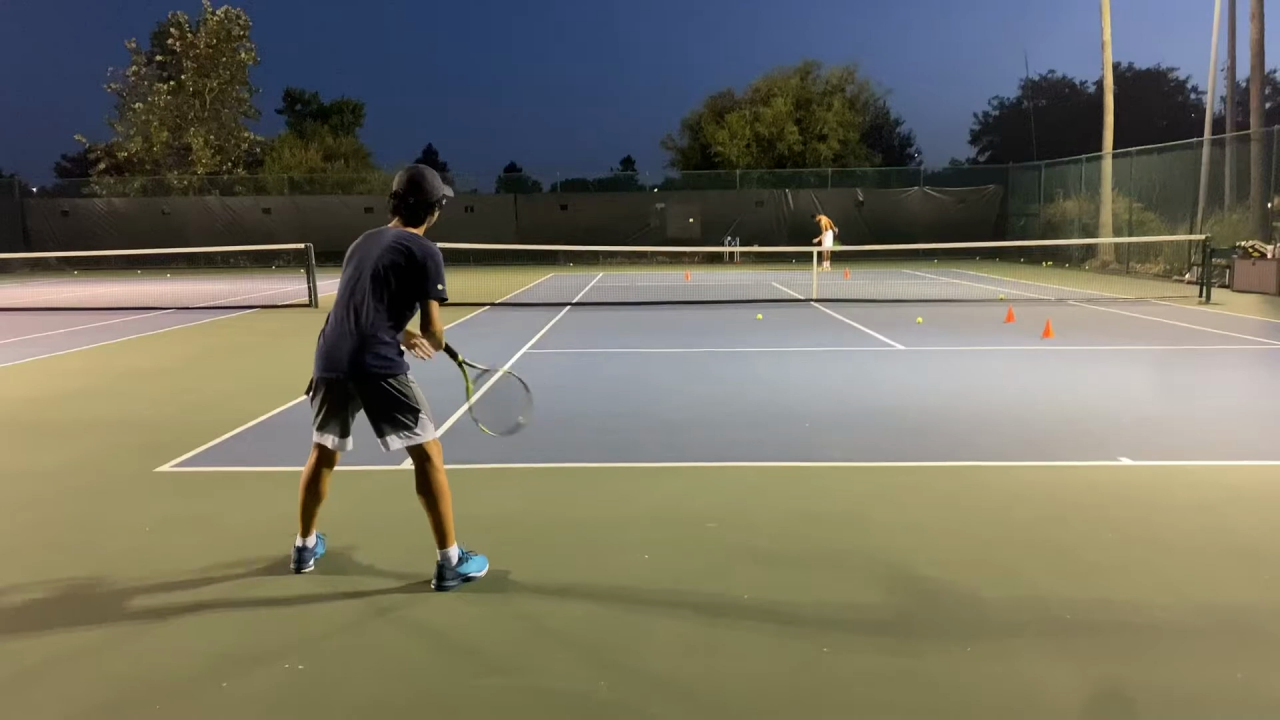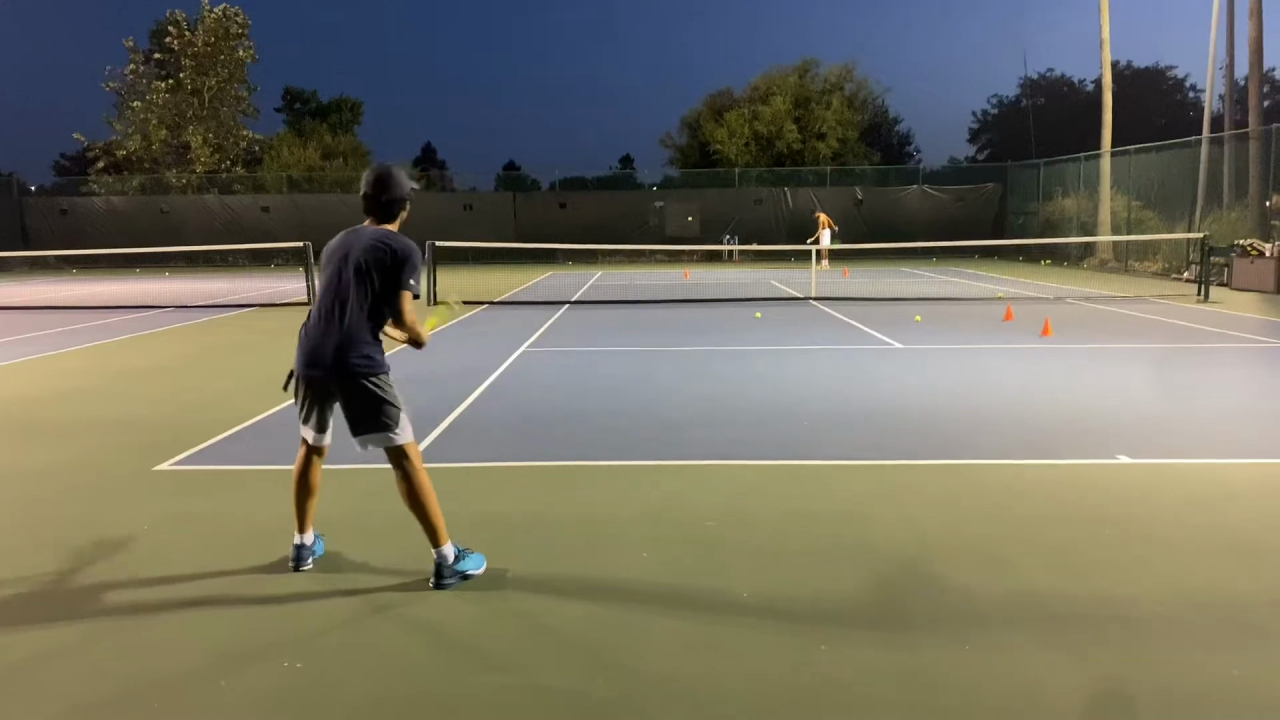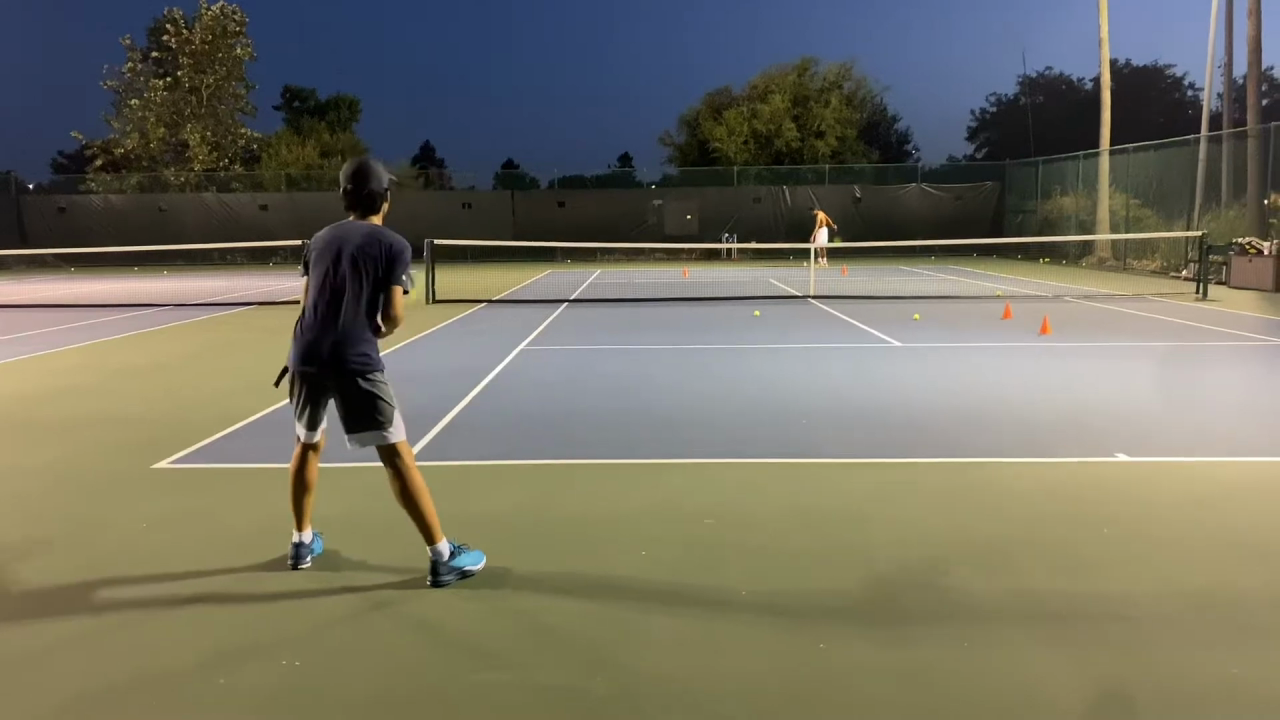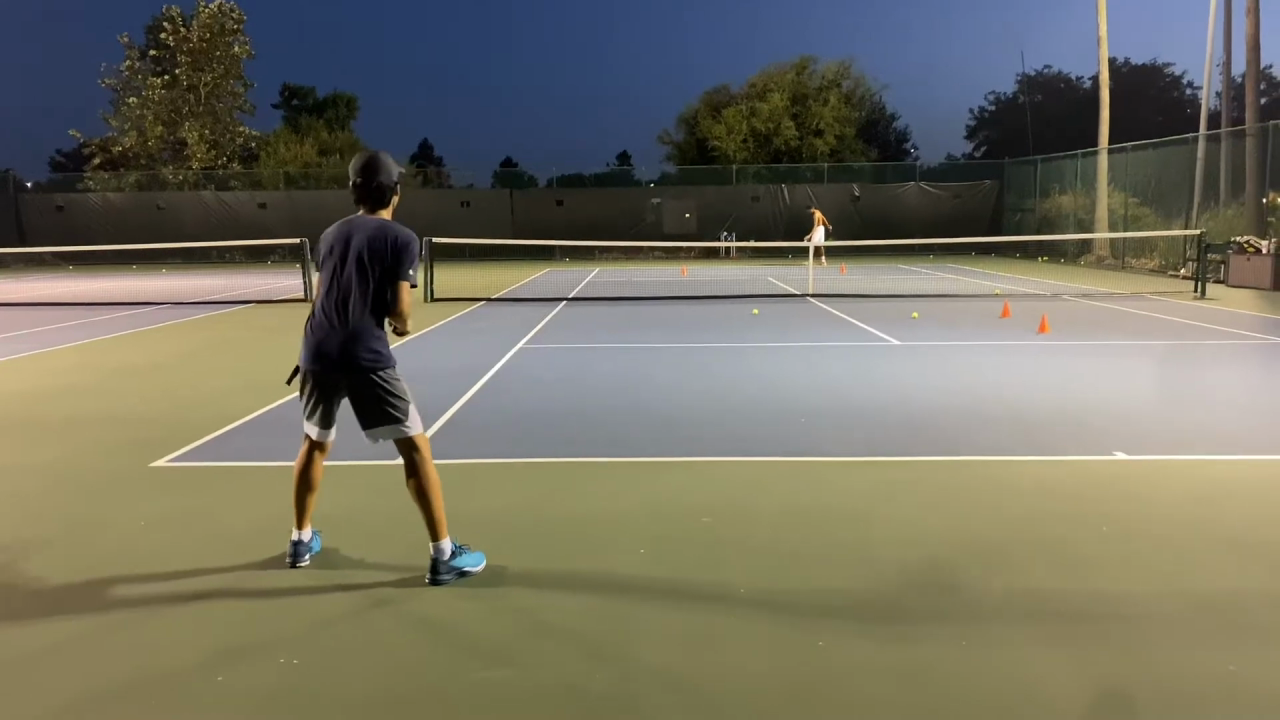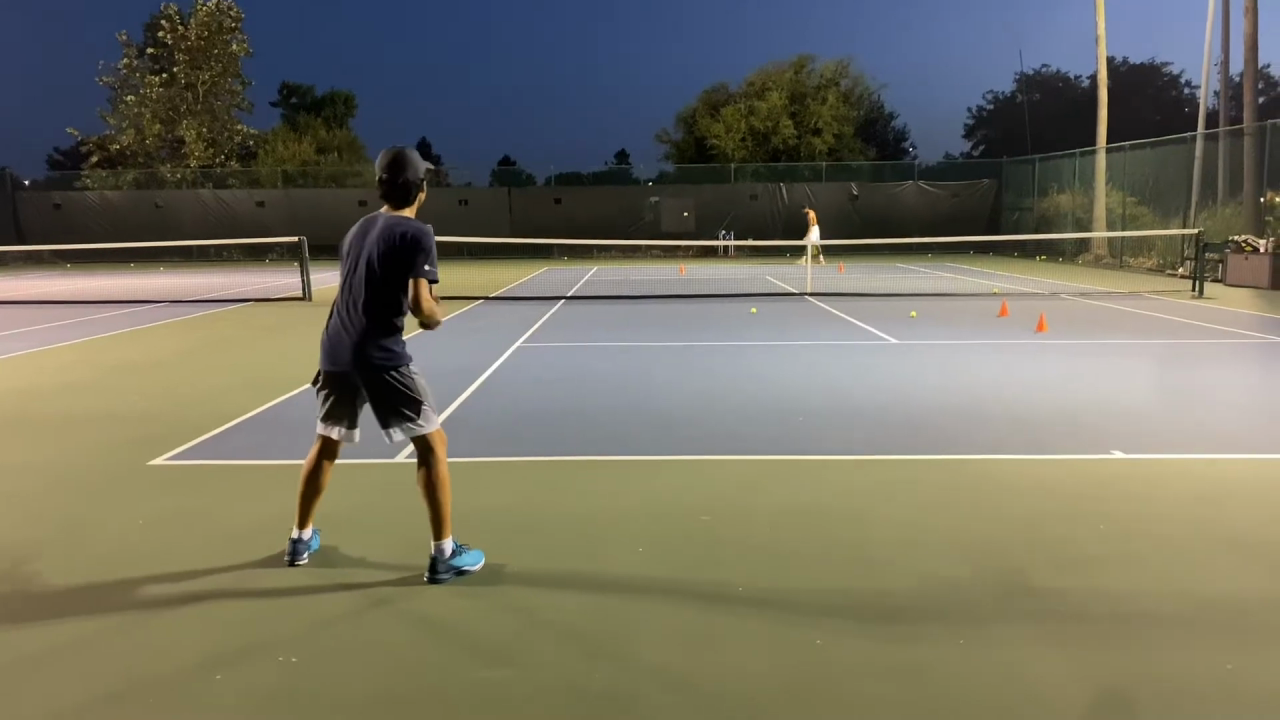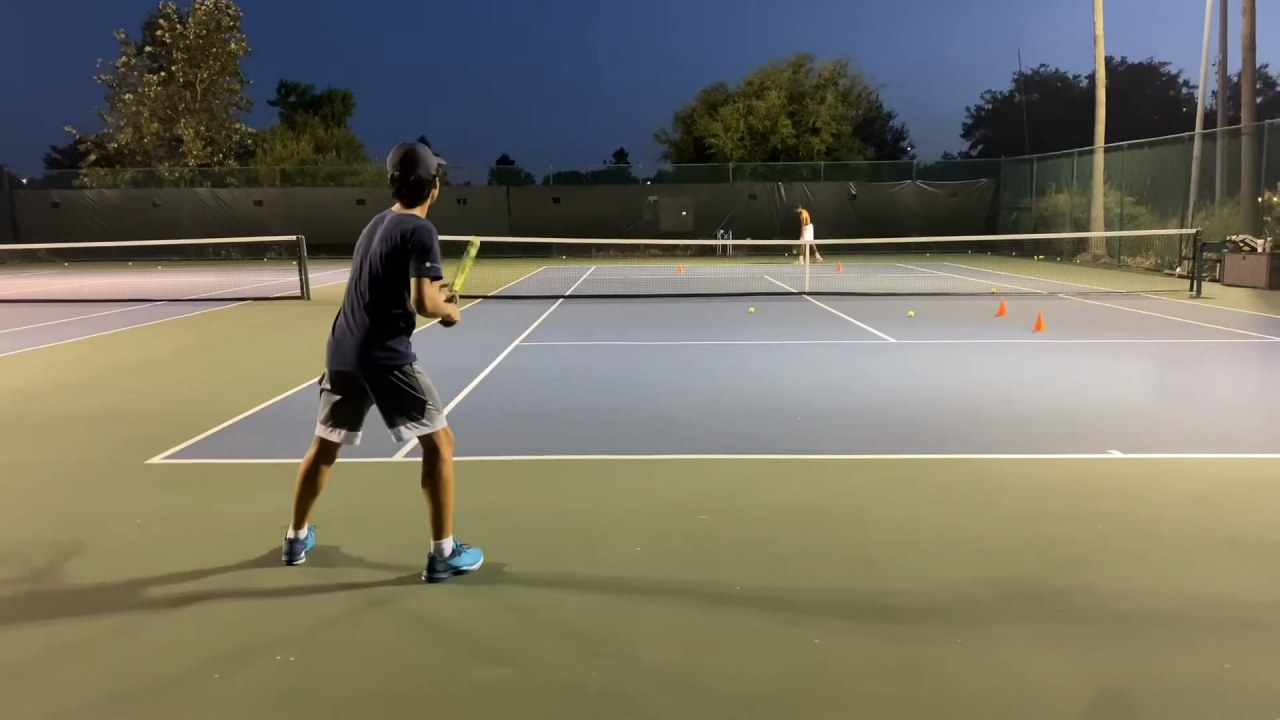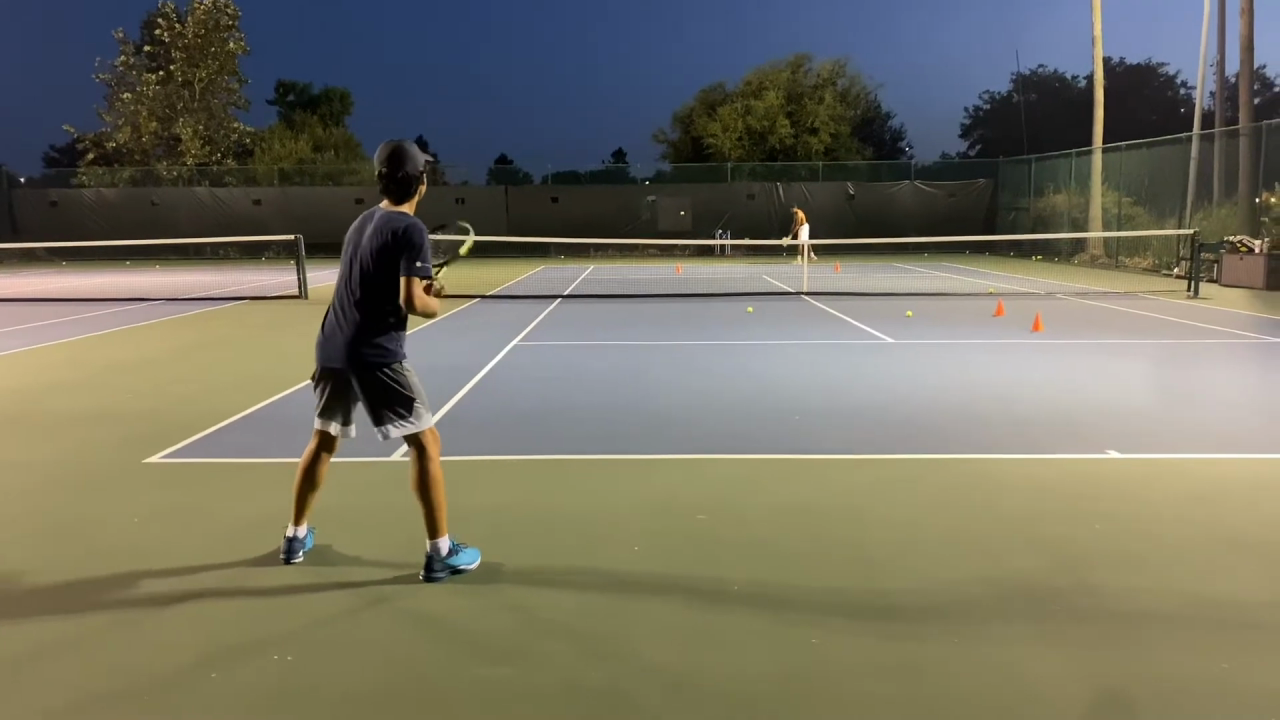
dt=0.2s
person 1, frame 1
left shoulder: (361, 242)
right shoulder: (424, 252)
right elbow: (433, 328)
right wrist: (435, 345)
left hip: (329, 359)
right hip: (377, 364)
left knee: (323, 452)
right knee: (428, 455)
left ankle: (305, 545)
right ankle: (450, 561)
person 1, frame 2
left shoulder: (336, 242)
right shoulder: (403, 249)
right elbow: (403, 318)
right wrist: (418, 336)
left hip: (310, 356)
right hip: (358, 362)
left knee: (312, 447)
right knee: (405, 456)
left ankle: (304, 543)
right ankle: (447, 559)
person 1, frame 3
left shoulder: (320, 239)
right shoulder: (393, 245)
right elbow: (393, 315)
right wrist: (380, 327)
left hip: (306, 355)
right hip: (355, 360)
left knee: (308, 444)
right knee: (397, 456)
left ankle: (302, 542)
right ankle: (443, 556)
person 1, frame 4
left shoulder: (331, 234)
right shoulder: (401, 238)
right elbow: (400, 310)
right wrist: (401, 325)
left hip: (317, 353)
right hip: (366, 356)
left knee: (315, 443)
right knee: (415, 448)
left ankle: (301, 540)
right ankle: (444, 555)
person 1, frame 5
left shoulder: (359, 230)
right shoulder: (417, 234)
right elbow: (421, 305)
left wrist: (409, 305)
right wrist: (436, 316)
left hip: (336, 351)
right hip: (382, 355)
left knee: (326, 443)
right knee: (432, 444)
left ankle: (301, 538)
right ankle: (444, 554)
person 1, frame 6
left shoulder: (375, 225)
right shoulder: (420, 231)
right elbow: (422, 304)
left wrist: (432, 293)
right wrist: (449, 310)
left hip: (342, 351)
right hip: (386, 355)
left knee: (325, 445)
right knee: (439, 443)
left ankle: (296, 538)
right ankle: (444, 554)
person 1, frame 7
left shoulder: (362, 222)
right shoulder: (410, 229)
right elbow: (411, 302)
left wrist: (419, 287)
right wrist: (433, 303)
left hip: (332, 346)
right hip: (375, 352)
left knee: (323, 439)
right knee: (425, 443)
left ankle: (296, 535)
right ankle: (440, 553)
